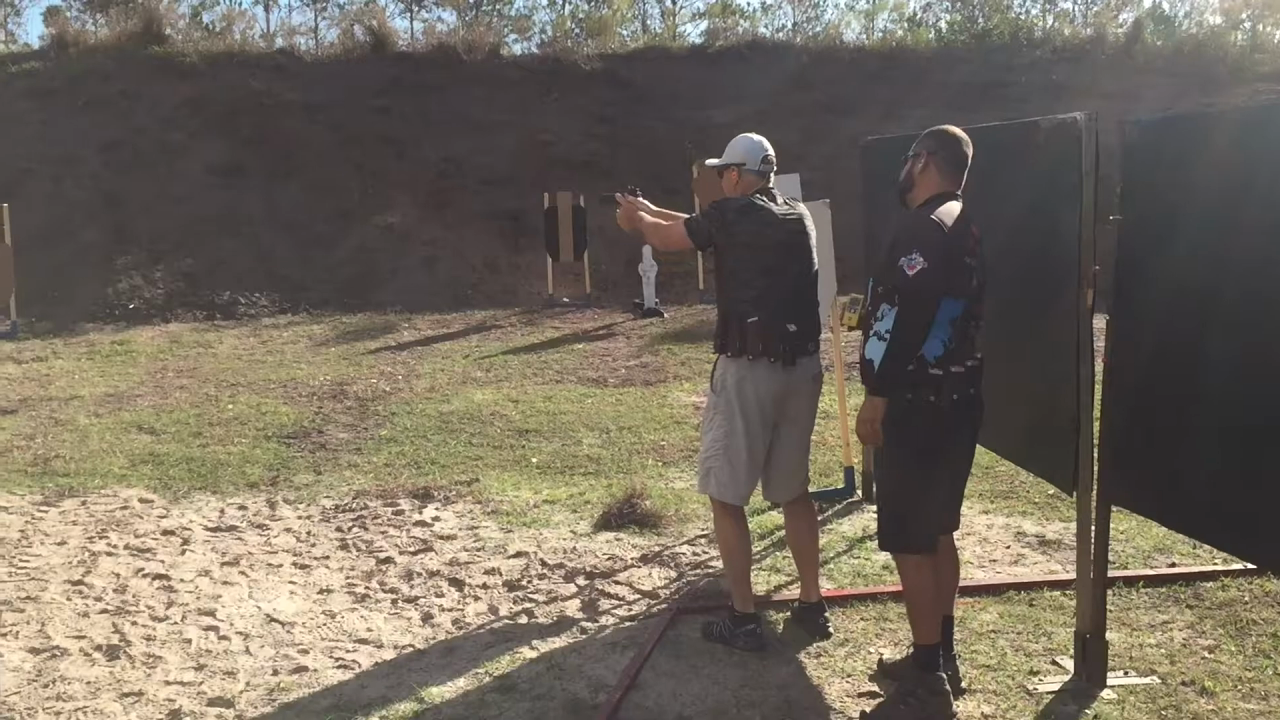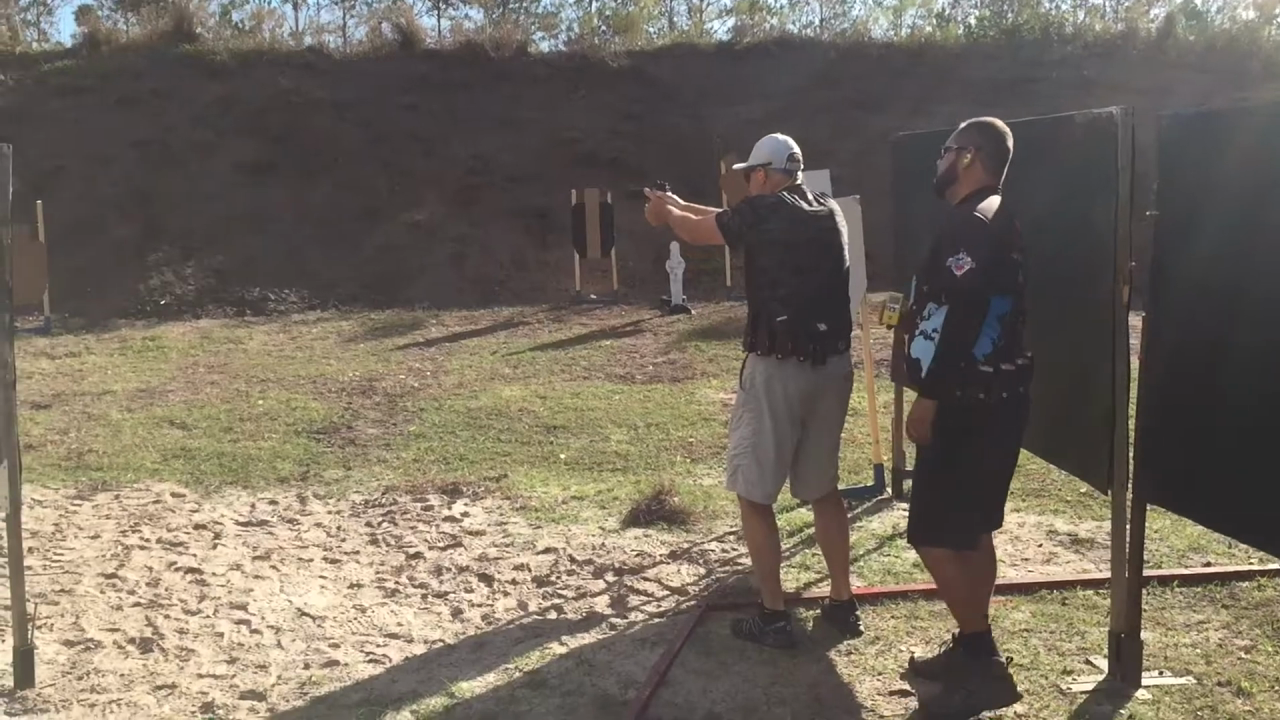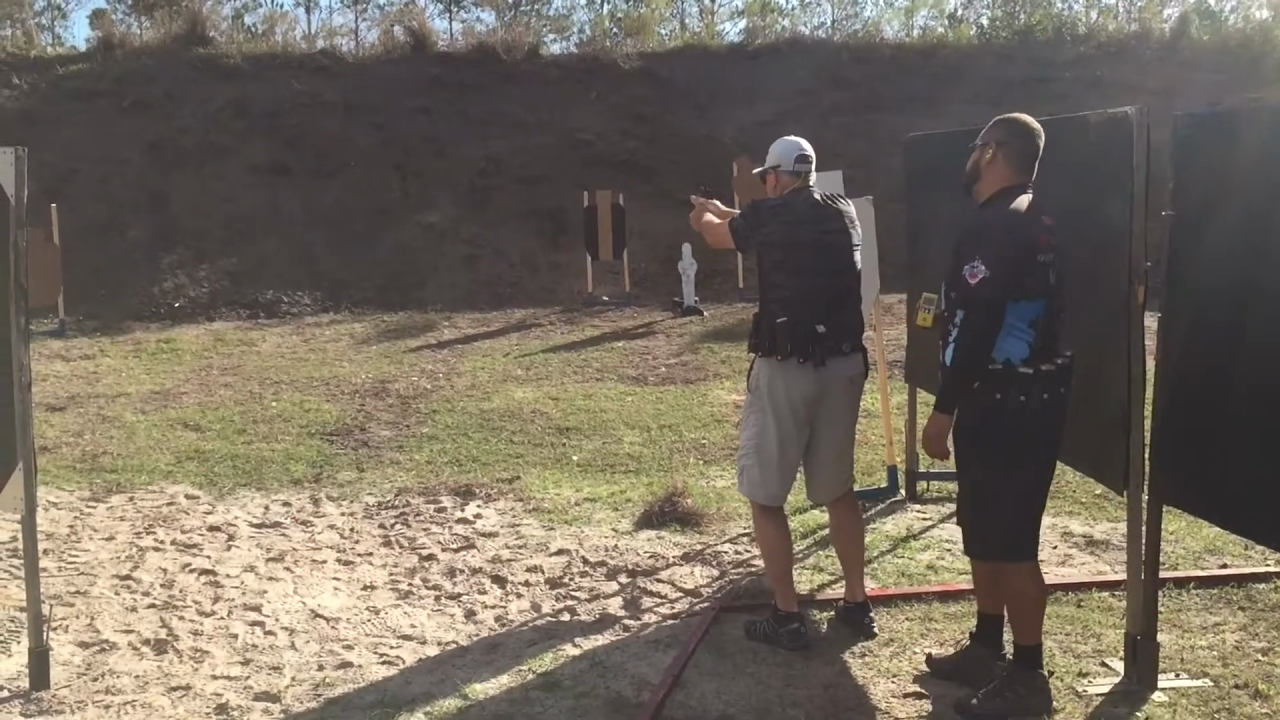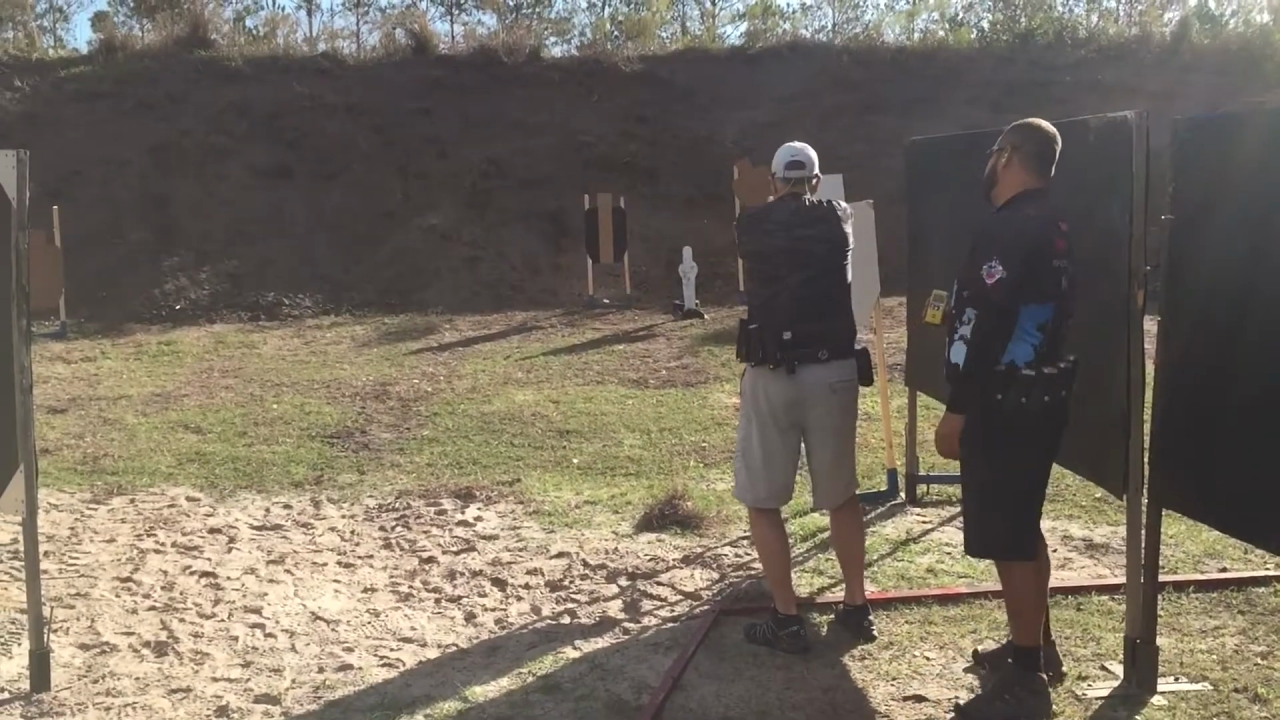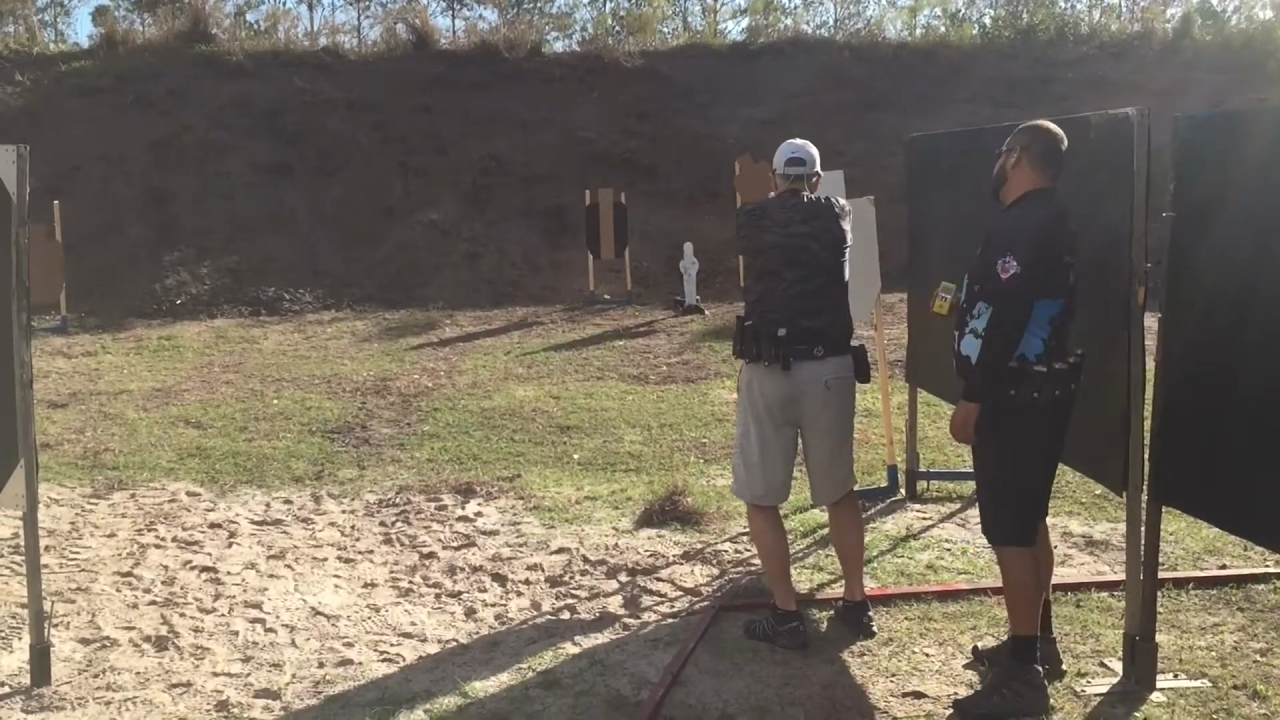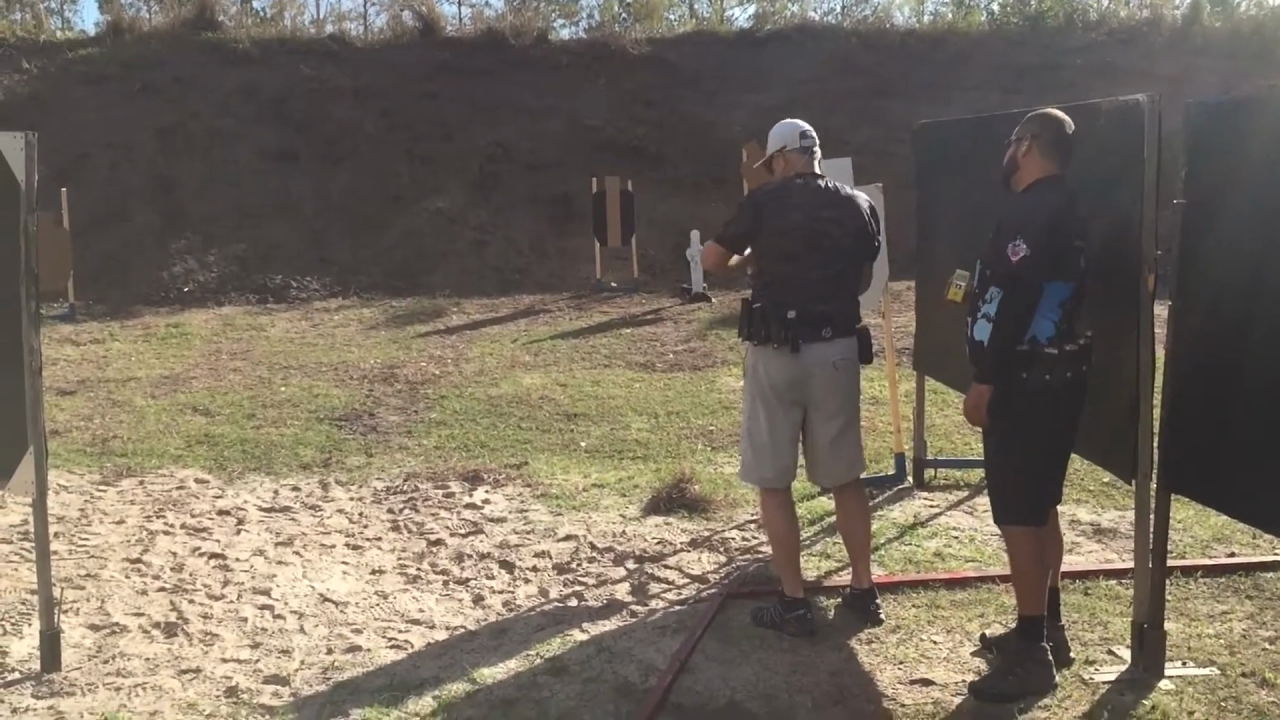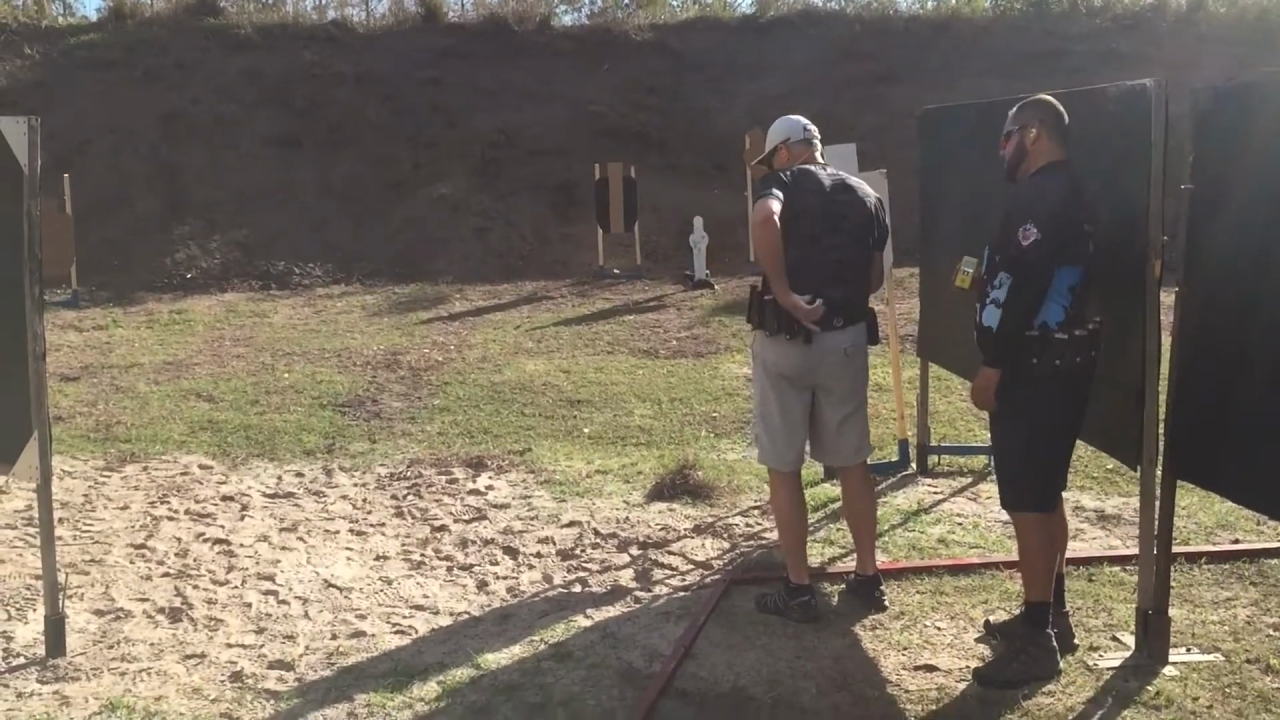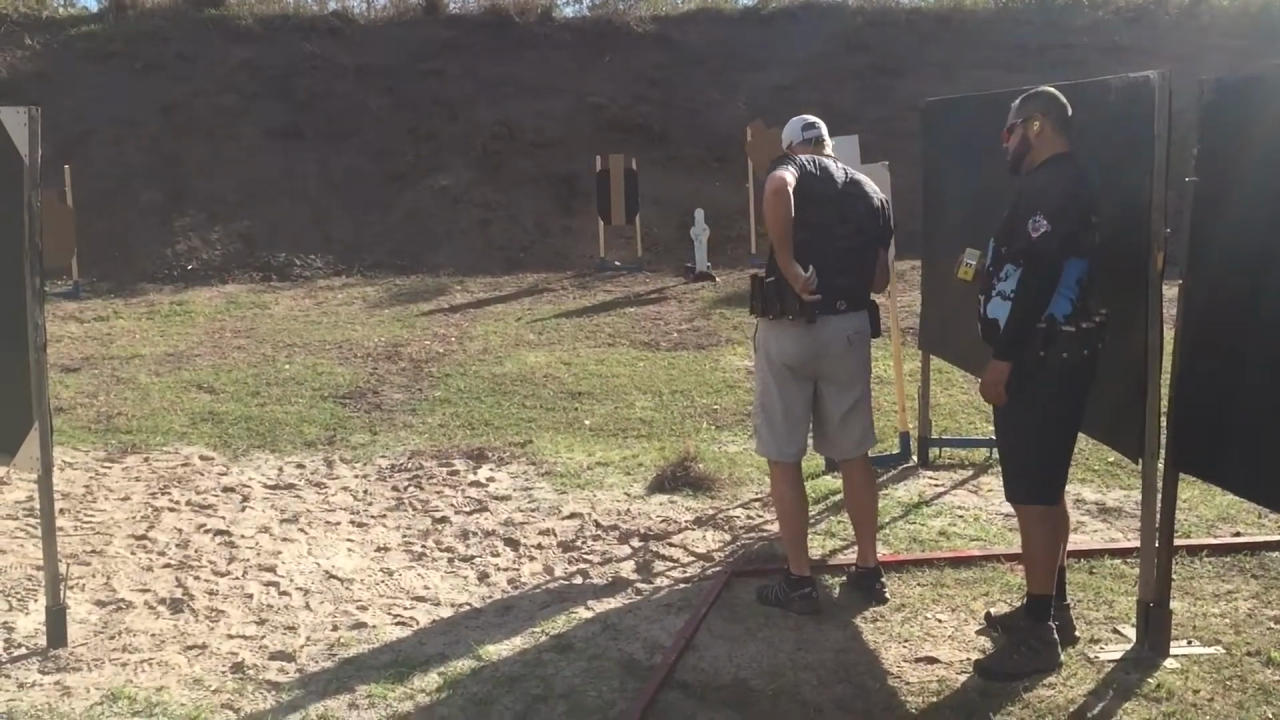
dt=0.5s
person 1, frame 1
left shoulder: (923, 226)
right shoulder: (962, 228)
left elbow: (914, 315)
left wrist: (878, 395)
right wrist: (874, 319)
left hip: (919, 401)
right hip: (952, 395)
left knee: (910, 538)
right knee: (935, 530)
right ankle: (939, 655)
person 1, frame 2
left shoulder: (969, 223)
right shoulder: (996, 221)
left elbow: (964, 316)
left wrist: (927, 396)
right wrist: (914, 316)
left hip: (969, 400)
right hip: (991, 395)
left knee: (935, 533)
right knee: (968, 530)
left ankle: (984, 664)
right ankle: (970, 649)
person 1, frame 3
left shoulder: (992, 226)
right shoulder: (1032, 220)
left elbow: (980, 326)
left wrist: (943, 410)
right wrist: (948, 312)
left hip: (1007, 404)
right hip: (1026, 396)
left knee: (1008, 542)
right knee: (987, 530)
right ankle: (985, 647)
person 1, frame 4
left shoulder: (1007, 227)
right shoulder: (1048, 224)
left elbow: (992, 326)
left wrist: (958, 410)
right wrist: (960, 311)
left hip: (1007, 403)
right hip: (1039, 395)
left knee: (1006, 539)
right knee: (1022, 529)
right ankle: (1035, 647)
person 1, frame 5
left shoulder: (1019, 224)
right shoulder: (1051, 221)
left elbow: (1007, 317)
left wrist: (972, 398)
right wrist: (970, 304)
left hip: (1014, 396)
right hip: (1040, 390)
left knee: (1010, 530)
right knee: (1028, 521)
right ankle: (1037, 643)
person 1, frame 6
left shoulder: (1030, 209)
right shoulder: (1061, 207)
left elbow: (1017, 302)
left wrist: (984, 381)
right wrist: (982, 289)
left hip: (1025, 380)
right hip: (1053, 375)
left knee: (1018, 514)
right knee: (1038, 508)
left ankle: (1033, 653)
right ankle: (1045, 629)
person 1, frame 7
left shoulder: (1041, 193)
right shoulder: (1064, 191)
left elbow: (1027, 284)
left wrist: (992, 364)
left hip: (1034, 365)
right hip: (1056, 360)
left knee: (1027, 500)
right knee: (1043, 494)
left ankle: (1037, 640)
right ankle: (1049, 616)
person 1, frame 8
left shoulder: (1049, 186)
right shoulder: (1061, 184)
left elbow: (1038, 277)
left wrist: (1002, 358)
left hip: (1039, 360)
right hip: (1053, 355)
left knee: (1032, 494)
right knee: (1044, 489)
left ankle: (1039, 633)
right ankle: (1050, 608)
person 2, frame 1
left shoulder: (731, 213)
right shoulder: (797, 215)
left elbow: (669, 239)
left wrist: (636, 217)
right wrist: (651, 208)
left hip: (748, 369)
right hip: (801, 366)
left knee: (726, 496)
right knee: (794, 490)
left ankle: (743, 618)
right ankle: (812, 605)
person 2, frame 2
left shoulder: (762, 211)
right shoulder: (828, 211)
left elbow: (698, 232)
left wrist: (666, 212)
right wrist: (680, 203)
left hip: (778, 367)
right hip: (832, 363)
left knee: (754, 493)
right knee: (823, 488)
left ankle: (773, 615)
right ankle: (843, 602)
person 2, frame 3
left shoulder: (767, 215)
right shoulder: (842, 213)
left elbow: (720, 236)
left wrist: (703, 217)
right wrist: (720, 208)
left hip: (785, 369)
right hip: (844, 365)
left knee: (764, 496)
right knee: (839, 489)
left ankle: (787, 617)
right ankle: (857, 603)
person 2, frame 4
left shoulder: (751, 224)
right shoulder: (837, 218)
left hip: (770, 375)
right hip: (832, 370)
left knee: (763, 500)
right knee: (841, 494)
left ankle: (787, 620)
right ankle: (857, 606)
person 2, frame 5
left shoulder: (751, 220)
right shoulder: (835, 215)
left hip: (767, 372)
right hip: (829, 368)
left knee: (761, 498)
right knee: (840, 490)
left ankle: (786, 616)
right ankle: (856, 603)
person 2, frame 6
left shoulder: (765, 201)
right shoulder: (858, 205)
left elbow: (713, 259)
left wrist: (748, 261)
left hip: (775, 354)
right hip: (838, 350)
left knee: (773, 483)
right knee: (845, 477)
left ankle: (794, 603)
right ankle: (864, 590)
person 2, frame 7
left shoulder: (785, 182)
right shoulder: (865, 196)
left elbow: (764, 220)
right elbow: (875, 279)
left wrist: (782, 293)
left hip: (785, 340)
right hip: (847, 337)
left knee: (783, 468)
right knee: (852, 461)
left ankle: (798, 589)
right ankle: (868, 577)
person 2, frame 8
left shoulder: (797, 170)
right shoulder: (872, 192)
left elbow: (776, 186)
right elbow: (880, 280)
left wrist: (788, 262)
left hip: (787, 330)
right hip: (849, 328)
left knee: (784, 458)
right knee: (854, 453)
left ankle: (799, 581)
right ankle: (869, 570)
